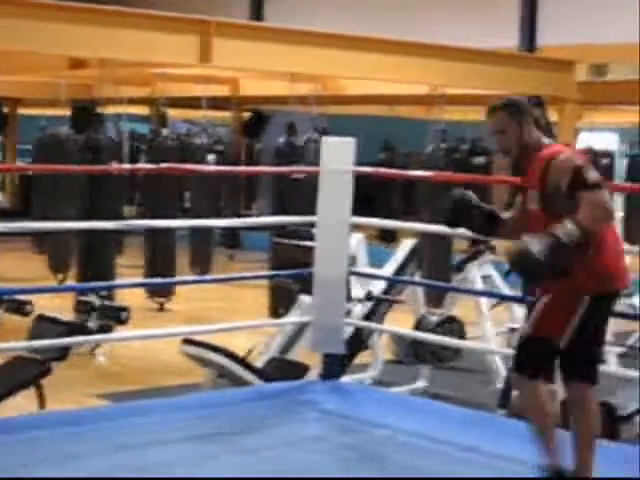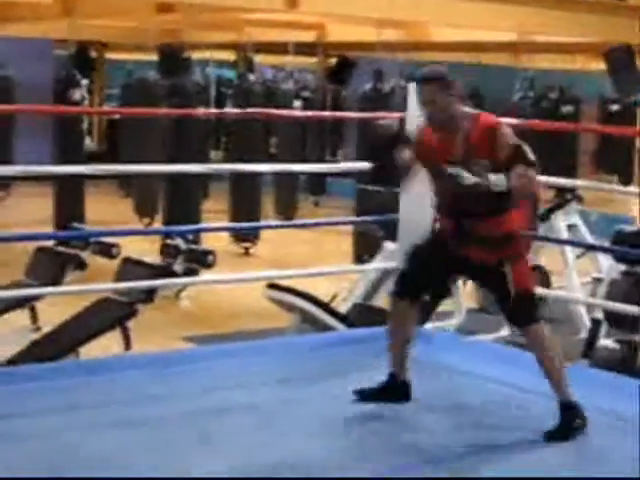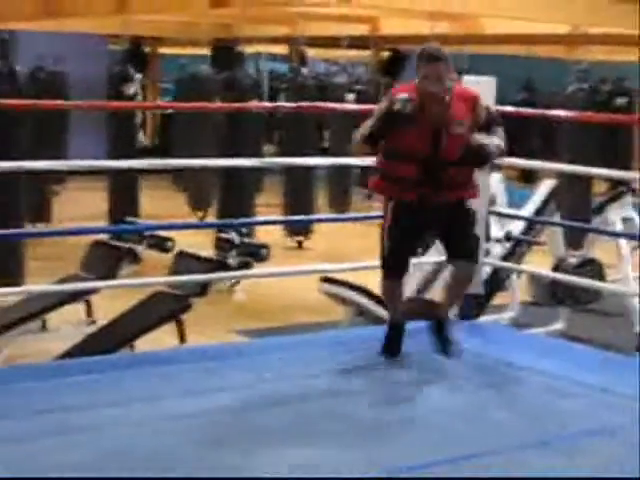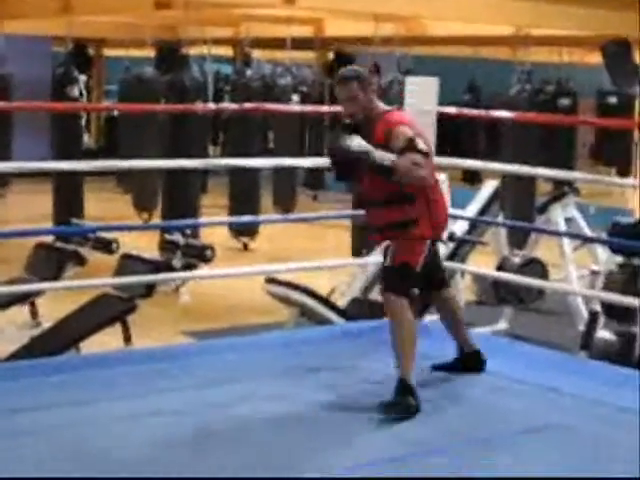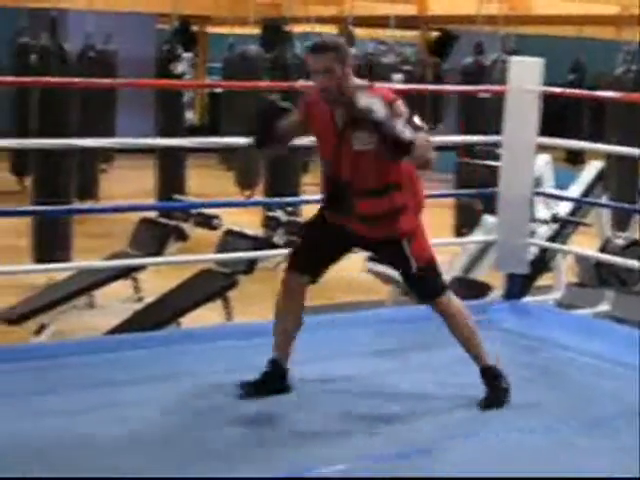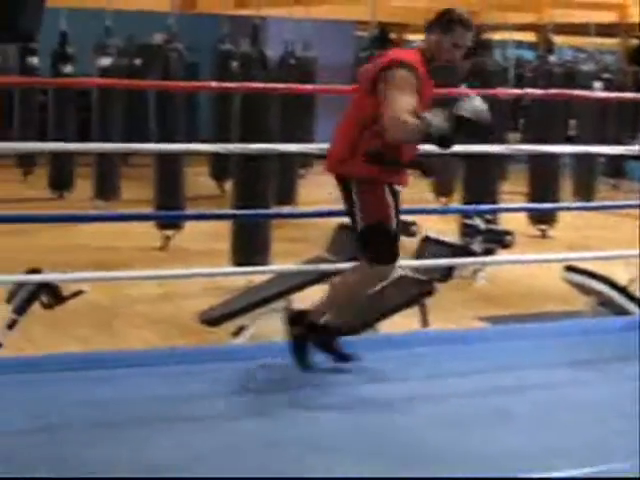
dt=0.7s
person 1, frame 1
left shoulder: (557, 163)
right shoulder: (536, 166)
left elbow: (601, 204)
right elbow: (523, 228)
left wrist: (550, 243)
right wrist: (481, 219)
left hip: (580, 284)
right hip: (585, 283)
left knee: (527, 370)
right knee: (580, 381)
person 1, frame 2
left shoulder: (493, 132)
right shoulder: (428, 136)
left elbow: (527, 183)
left wrist: (482, 185)
right wrist: (392, 155)
left hip: (497, 242)
right hip: (454, 234)
left knee: (527, 322)
right knee: (403, 296)
left ankle: (569, 407)
right ankle: (398, 383)
person 1, frame 3
left shoulder: (468, 100)
right shoulder: (397, 100)
left elbow: (495, 133)
right elbow: (360, 145)
left wrist: (490, 147)
right wrist: (384, 120)
left hip: (450, 196)
right hip: (405, 197)
left knee: (466, 263)
right knee: (393, 270)
left ankle: (440, 318)
right ankle: (396, 328)
person 1, frame 4
left shoulder: (397, 129)
right shoulder: (363, 129)
left elbow: (421, 174)
right elbow: (353, 176)
left wrist: (371, 156)
right wrist: (345, 156)
left hip: (415, 227)
right hip: (398, 226)
left knee: (394, 296)
right knee: (433, 290)
left ankle: (406, 390)
right ankle: (470, 354)
person 1, frame 5
left shoulder: (386, 103)
right shoulder: (317, 101)
left elbow: (425, 153)
right elbow: (281, 132)
left wrist: (384, 124)
right wrist: (272, 129)
left hip: (392, 217)
right hip: (341, 211)
left knee: (436, 297)
right knee: (295, 279)
left ankle: (490, 372)
right ankle: (277, 373)
person 1, frame 6
left shoulder: (413, 66)
right shoulder: (405, 70)
right elbow: (399, 128)
right wrist: (451, 117)
left hip: (372, 169)
right hip: (364, 169)
left knee: (374, 259)
right knee: (381, 263)
left ankle: (318, 327)
right ankle: (310, 322)
